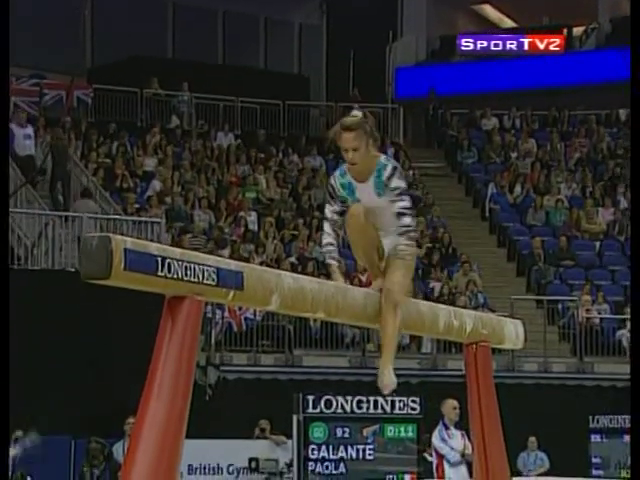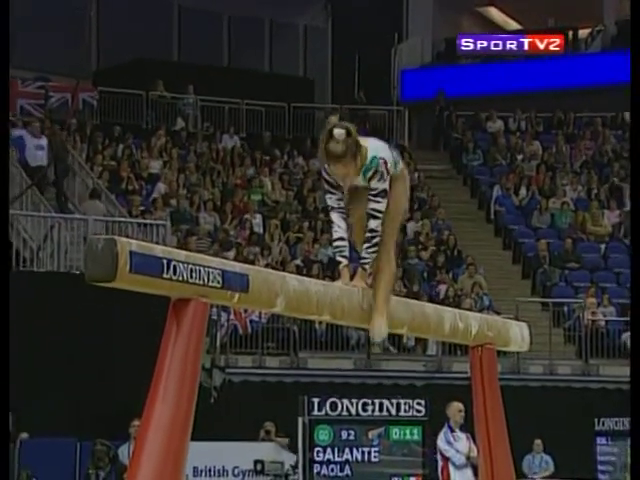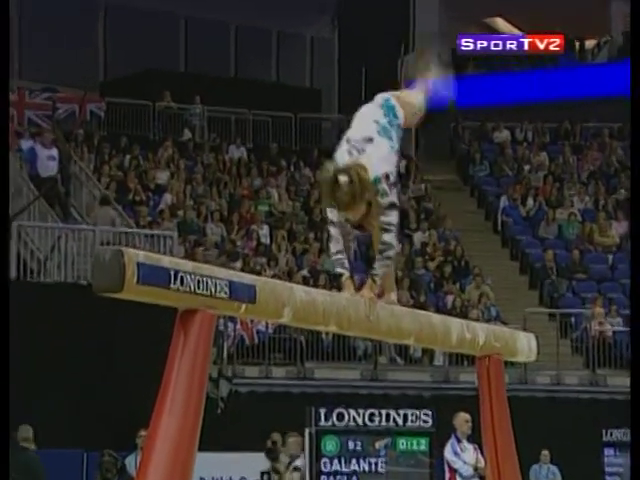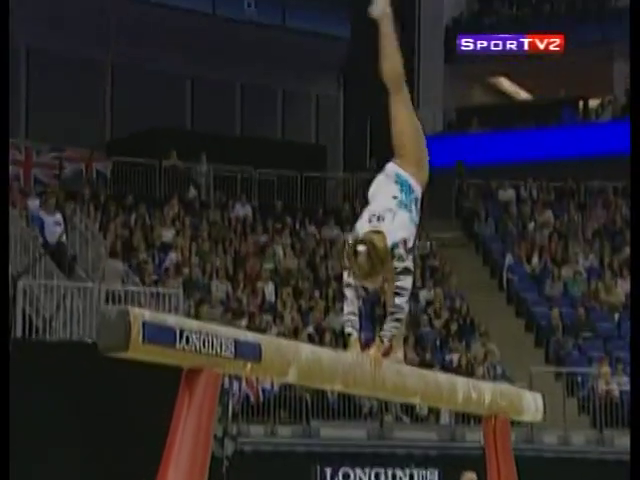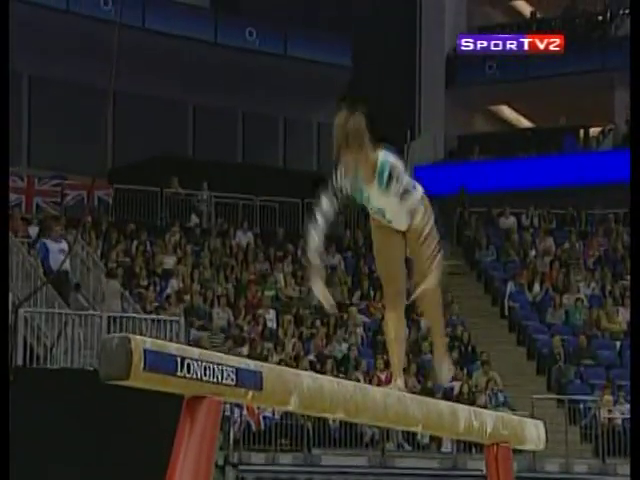
dt=0.4s
person 1, frame 1
left shoulder: (388, 169)
right shoulder: (339, 178)
left elbow: (405, 218)
right elbow: (330, 224)
left wrist: (402, 272)
right wrist: (334, 269)
left hip: (397, 245)
right hip: (370, 247)
left knee: (389, 299)
right knee: (355, 213)
left ankle: (386, 366)
right ankle: (376, 277)
person 1, frame 2
left shoulder: (377, 161)
right shoulder: (331, 168)
left elbow: (376, 219)
right elbow: (337, 217)
left wrist: (362, 273)
right wrist: (344, 269)
left hip: (395, 181)
right hip: (361, 189)
left knee: (385, 244)
right knee: (357, 218)
left ankle: (380, 315)
right ankle: (378, 282)
person 1, frame 3
left shoulder: (381, 175)
right shoulder: (339, 178)
left elbow: (389, 234)
right elbow: (336, 233)
left wrist: (373, 283)
right wrist: (346, 282)
right knee: (373, 217)
left ankle: (432, 81)
person 1, frame 4
left shoulder: (398, 244)
right shoulder: (359, 251)
left elbow: (400, 300)
right elbow: (350, 297)
left wrist: (380, 343)
right wrist: (353, 343)
left hip: (406, 176)
right hip: (386, 184)
person 1, frame 5
left shoulder: (389, 165)
right shoulder: (343, 174)
left elbow: (416, 208)
right elbow: (320, 219)
left wrist: (433, 272)
right wrist: (315, 273)
left hip: (415, 219)
right hip: (385, 224)
left knee: (427, 295)
right knee: (394, 301)
left ankle: (441, 354)
right ankle: (398, 377)
